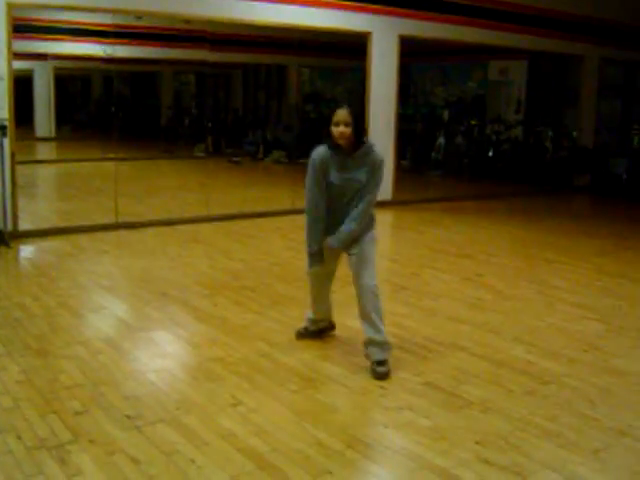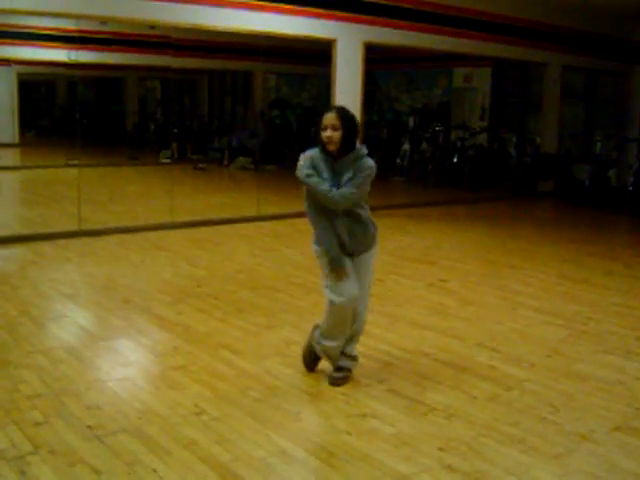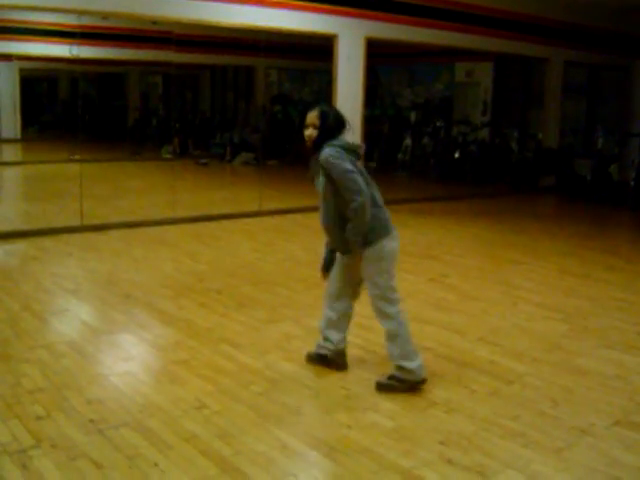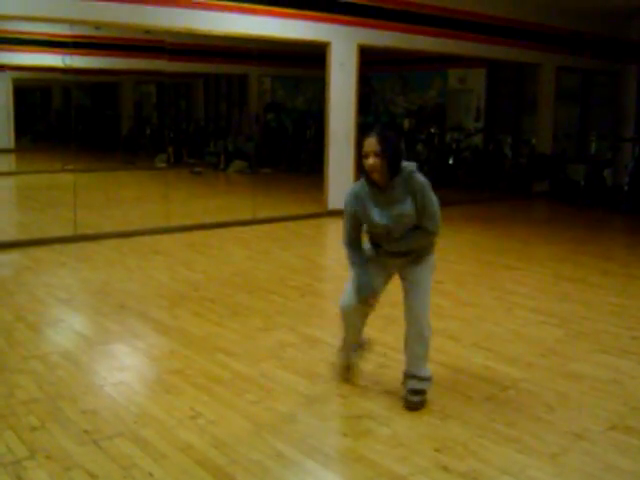
dt=1s
person 1, frame 1
left shoulder: (372, 159)
right shoulder: (321, 157)
left elbow: (365, 204)
right elbow: (315, 204)
left wrist: (342, 239)
right wrist: (314, 249)
left hip: (361, 232)
right hip: (327, 230)
left knee: (367, 287)
right knee: (318, 280)
left ankle: (378, 351)
right ankle: (320, 322)
person 1, frame 2
left shoulder: (365, 165)
right shoulder: (311, 159)
left elbow: (340, 200)
right elbow: (316, 211)
left wrist: (306, 177)
right wrist: (331, 253)
left hip: (363, 244)
right hip: (331, 244)
left knee: (358, 306)
right knee: (344, 299)
left ankle: (344, 360)
right ankle: (321, 343)
person 1, frame 3
left shoulder: (333, 157)
right shoulder: (322, 158)
left elbow: (361, 201)
left wrist: (355, 242)
right wrist: (330, 253)
left hip: (373, 242)
right hip: (351, 244)
left knee: (385, 303)
right knee: (336, 294)
left ankle: (409, 371)
right ankle: (332, 350)
person 1, frame 4
left shoulder: (416, 184)
right shoulder: (357, 194)
left elbow: (430, 231)
right elbow: (351, 242)
left wrist: (395, 248)
right wrist: (362, 280)
left hip: (417, 255)
right hip: (379, 255)
left knee: (417, 317)
right knee: (351, 303)
left ankle: (417, 381)
right ankle: (350, 352)
